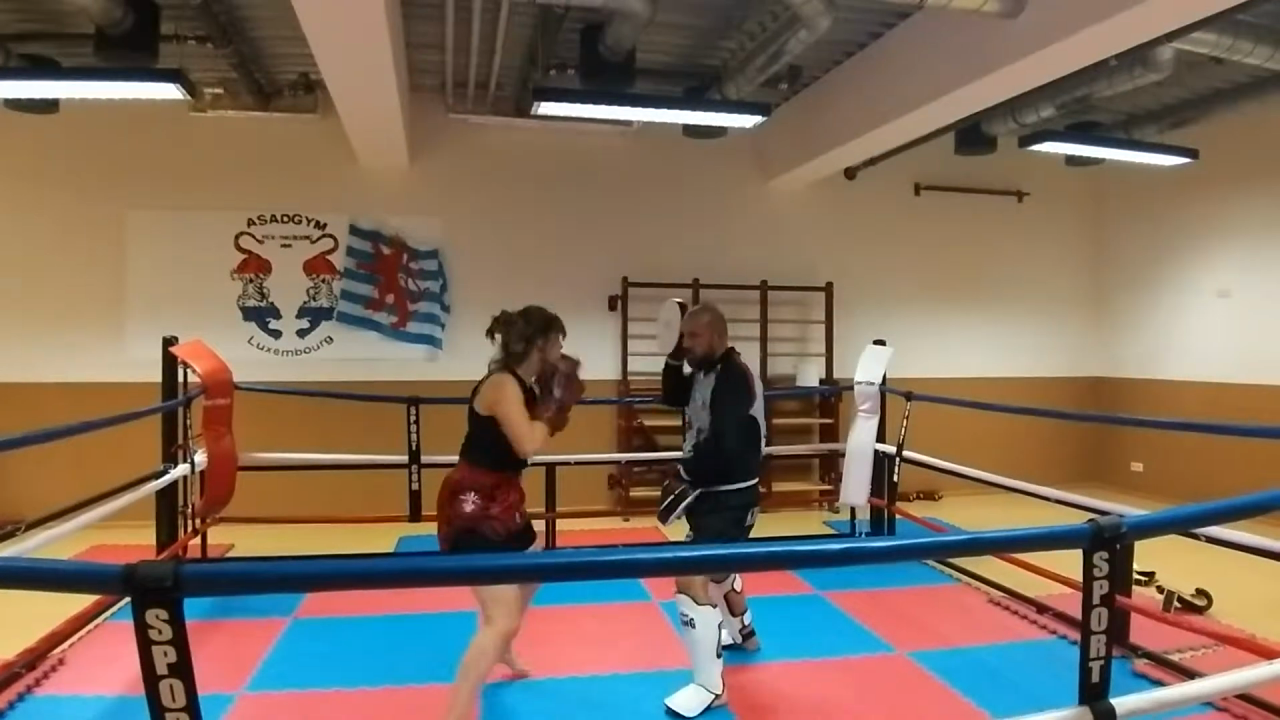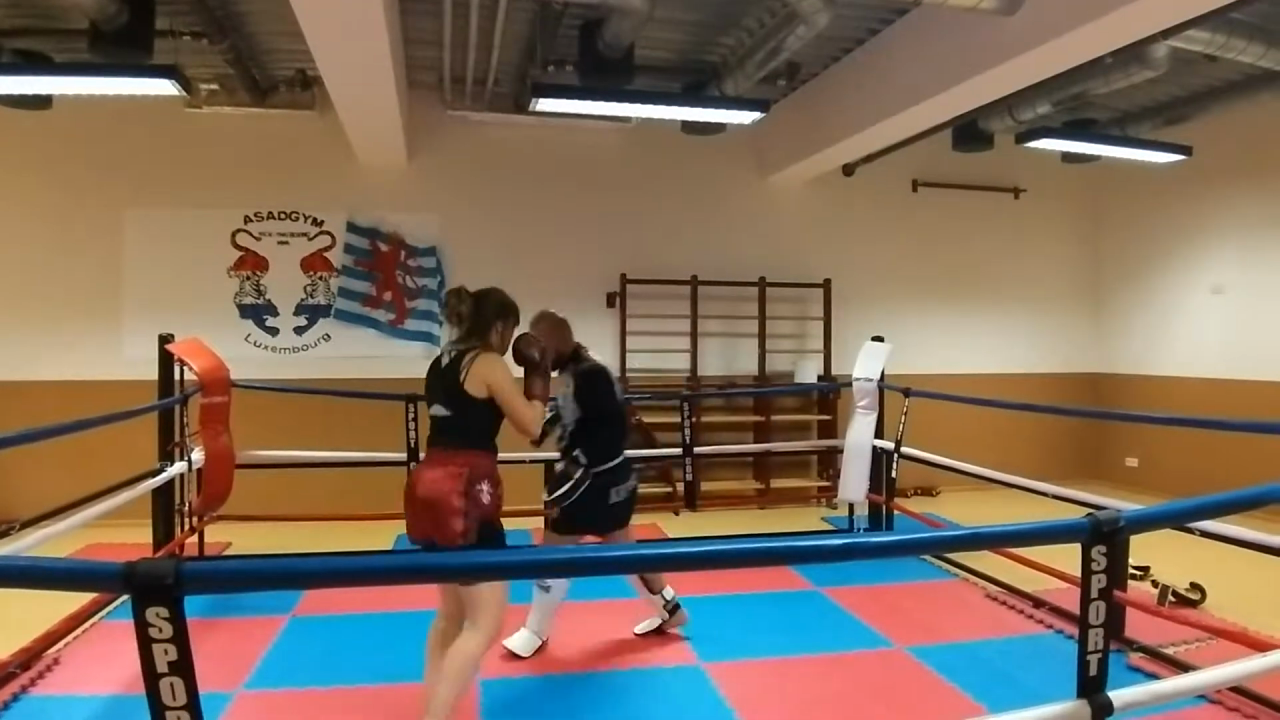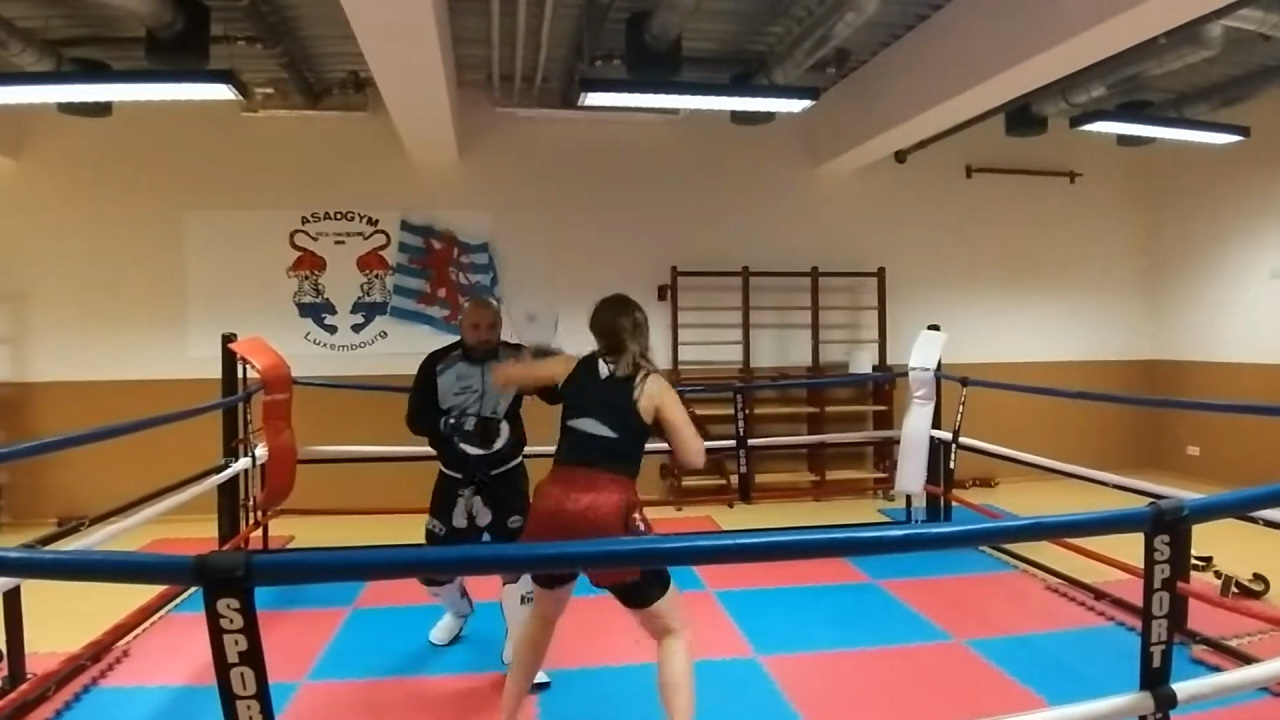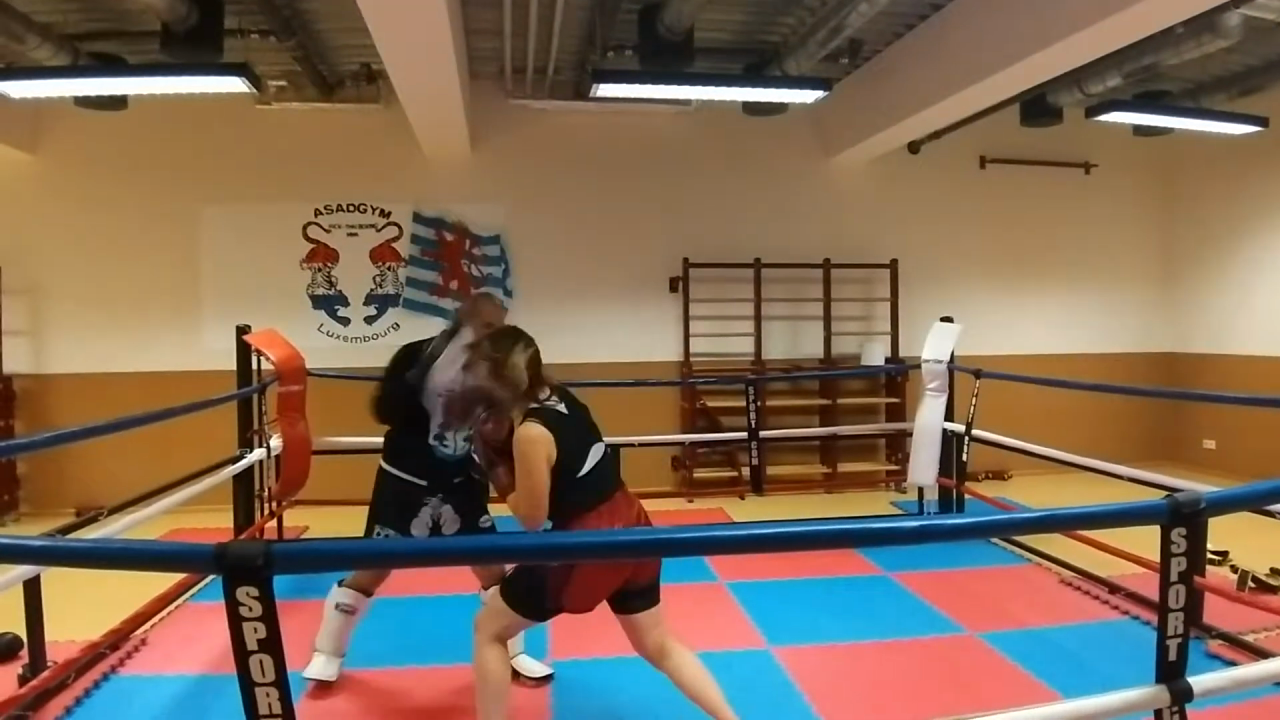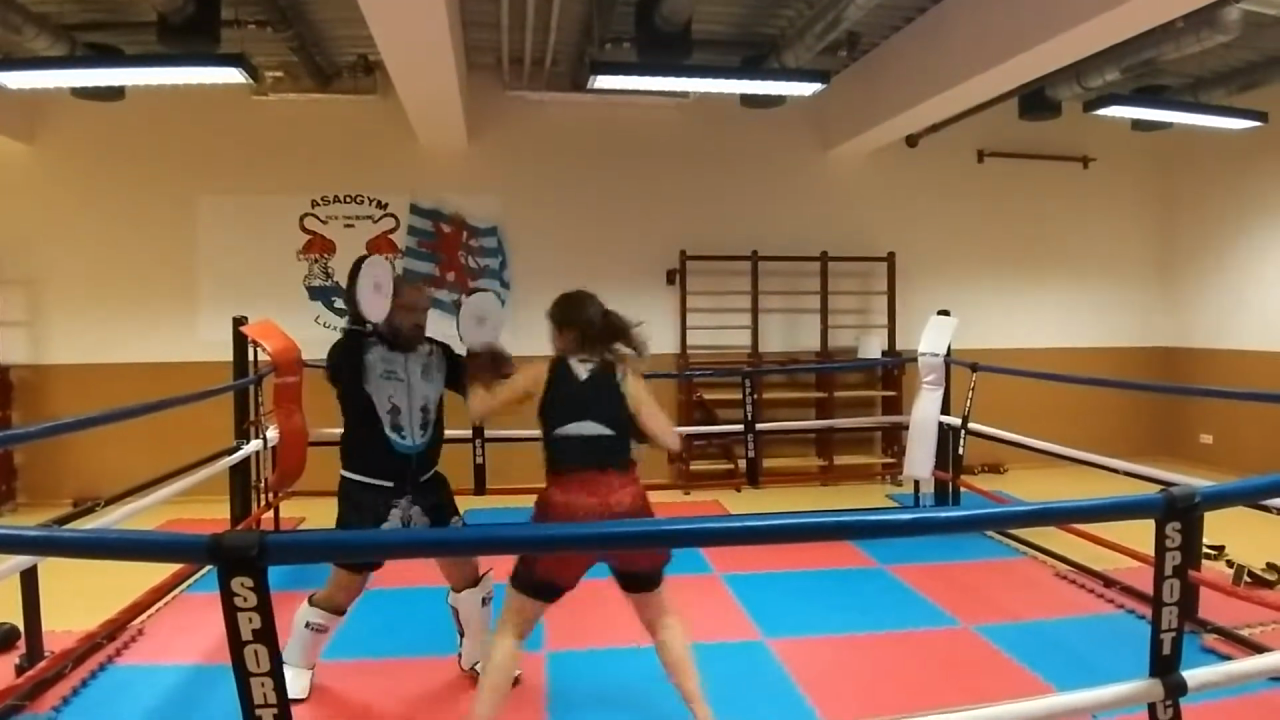
dt=1s
person 1, frame 1
left shoulder: (525, 382)
right shoulder: (503, 383)
left elbow: (527, 436)
right elbow: (527, 445)
left wrist: (553, 400)
right wrist: (554, 401)
left hip: (499, 499)
right hip: (472, 503)
left knee: (528, 577)
right knee: (502, 622)
left ankle: (502, 656)
person 1, frame 2
left shoulder: (441, 363)
right shoulder: (489, 364)
right elbow: (531, 426)
right wrist: (538, 378)
left hip: (428, 485)
right hip: (465, 490)
left knee: (452, 611)
right knee: (485, 623)
person 1, frame 3
left shoulder: (575, 368)
right shoulder: (652, 385)
left elbow: (503, 376)
right elbow: (695, 458)
left hip: (553, 506)
right hip: (609, 515)
left knee: (541, 615)
right knee: (672, 631)
person 1, frame 4
left shoulder: (529, 434)
right shoulder: (561, 397)
left elbow: (532, 518)
left wrist: (500, 472)
right hip: (629, 528)
left knee: (490, 630)
right knee: (659, 643)
person 1, frame 5
left shoulder: (543, 373)
right shoulder: (624, 378)
left elbow: (480, 407)
right elbow: (670, 441)
left wrist: (478, 382)
left hip: (567, 513)
right hip: (624, 508)
left knee: (510, 628)
right knee: (661, 617)
person 2, frame 1
left shoulder: (735, 378)
right shoulder: (704, 370)
left elbow: (724, 442)
right elbow: (677, 397)
left wrist: (683, 474)
right wrist: (672, 357)
left hip: (728, 496)
right hip: (712, 490)
left knee: (692, 581)
left ankle: (709, 685)
right ankle: (741, 631)
person 2, frame 2
left shoulder: (589, 375)
right shoulder: (572, 370)
left elbow: (613, 426)
left wrist: (578, 460)
right wrist: (554, 423)
left hip: (599, 478)
right hip: (608, 475)
left knee: (554, 547)
right knee: (621, 544)
left ankle: (536, 632)
right ankle: (669, 609)
person 2, frame 3
left shoulder: (516, 358)
right shoulder: (437, 365)
left elbow: (556, 393)
right elbow: (416, 418)
right wrist: (454, 427)
left hip: (504, 475)
right hip: (456, 476)
right ankle: (459, 608)
person 2, frame 4
right shoulder: (419, 356)
right elbow: (388, 403)
right wrist: (430, 381)
left hip: (458, 483)
right hip: (403, 483)
left knee: (495, 565)
right knee: (370, 572)
left ankle: (512, 653)
right ankle: (327, 652)
person 2, frame 5
left shoulder: (438, 352)
right shoulder: (356, 347)
left elbow: (474, 389)
right elbow: (342, 382)
right wrist: (356, 321)
left hip: (424, 483)
right hip: (369, 489)
left knee: (467, 568)
right knee: (344, 587)
left ankle: (475, 656)
right ankle: (295, 664)
